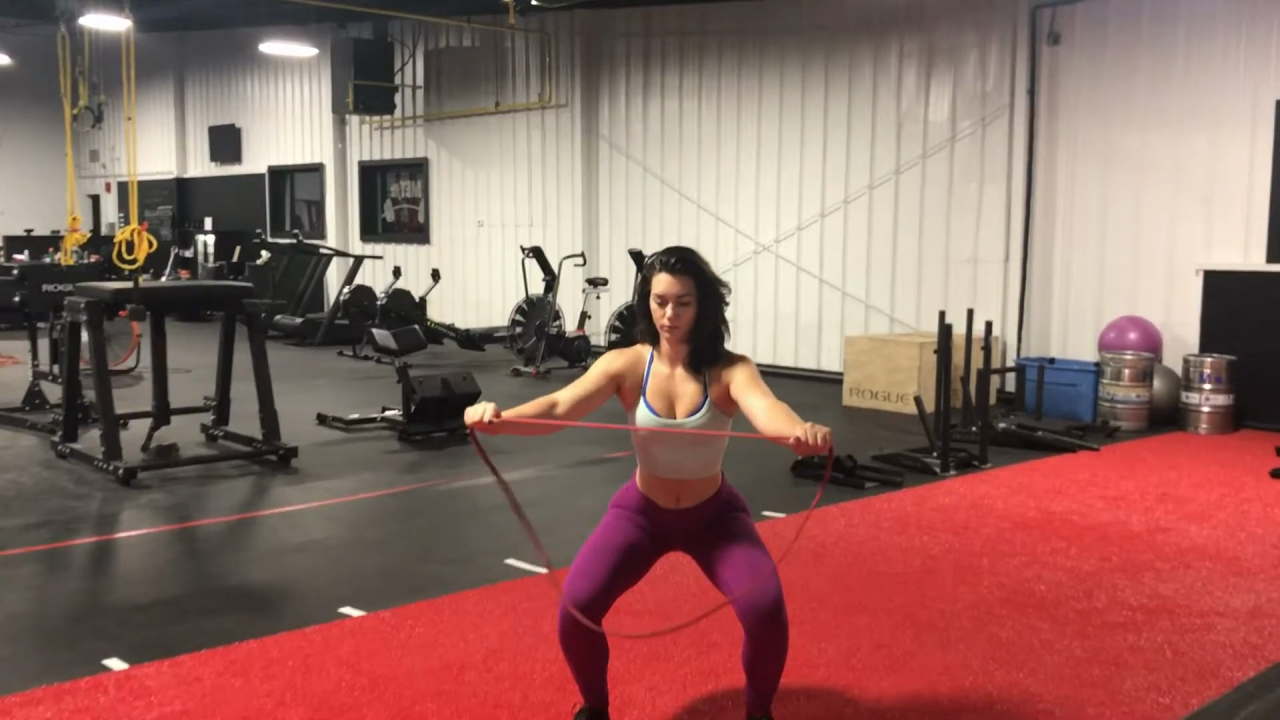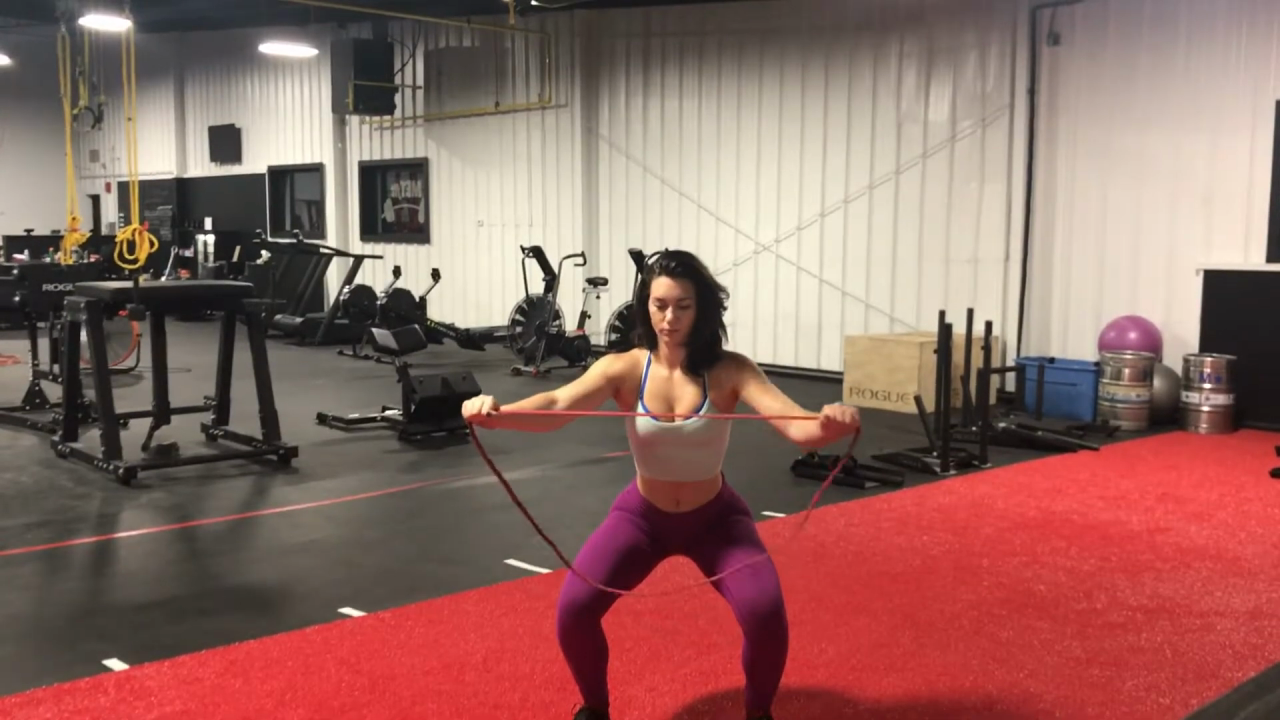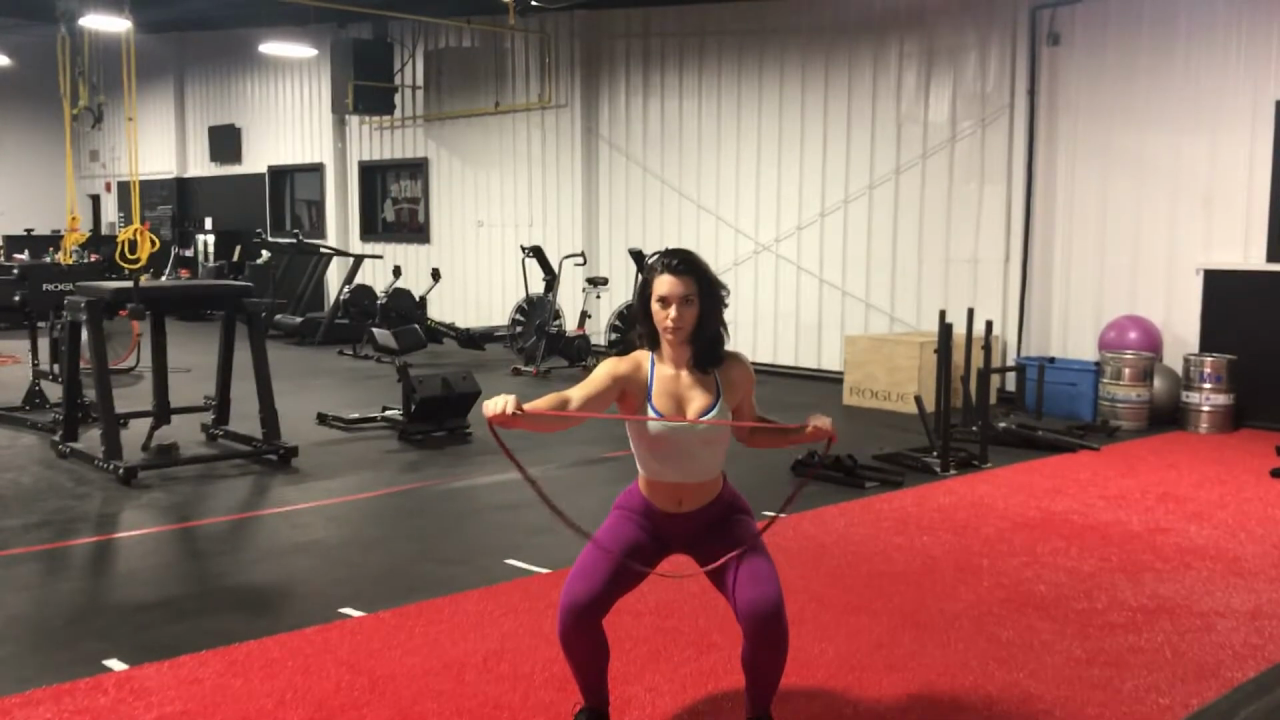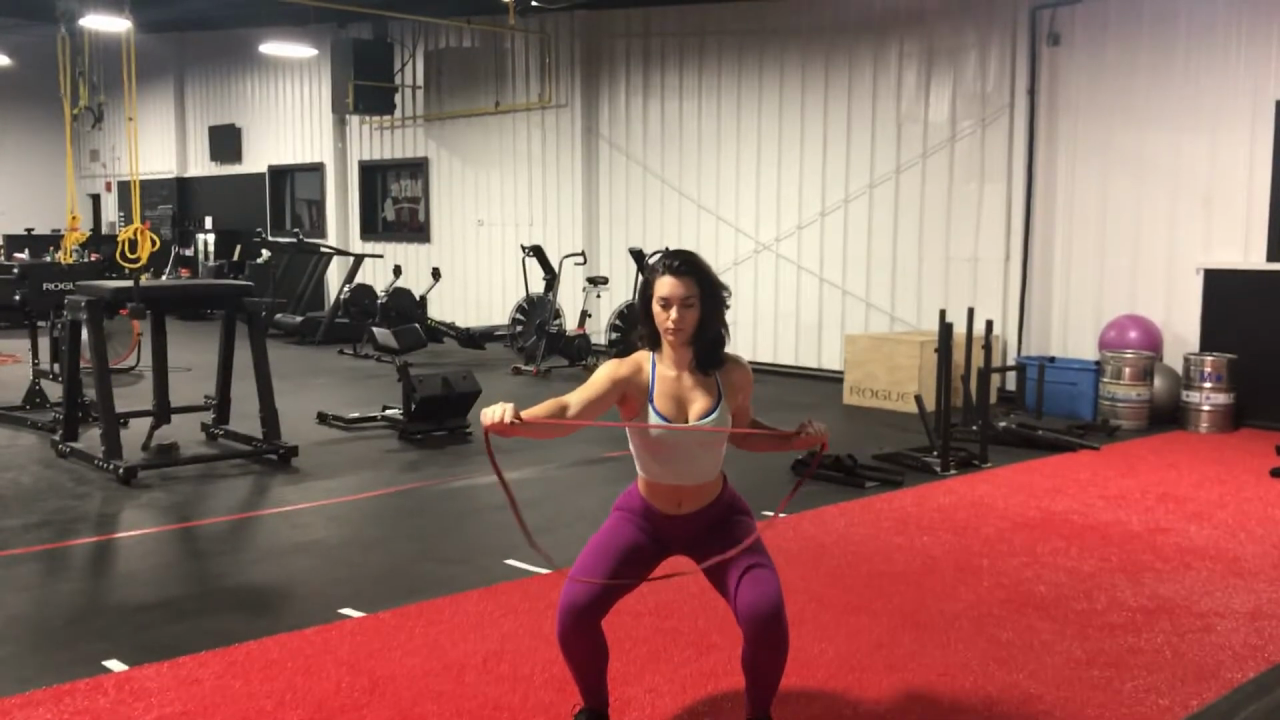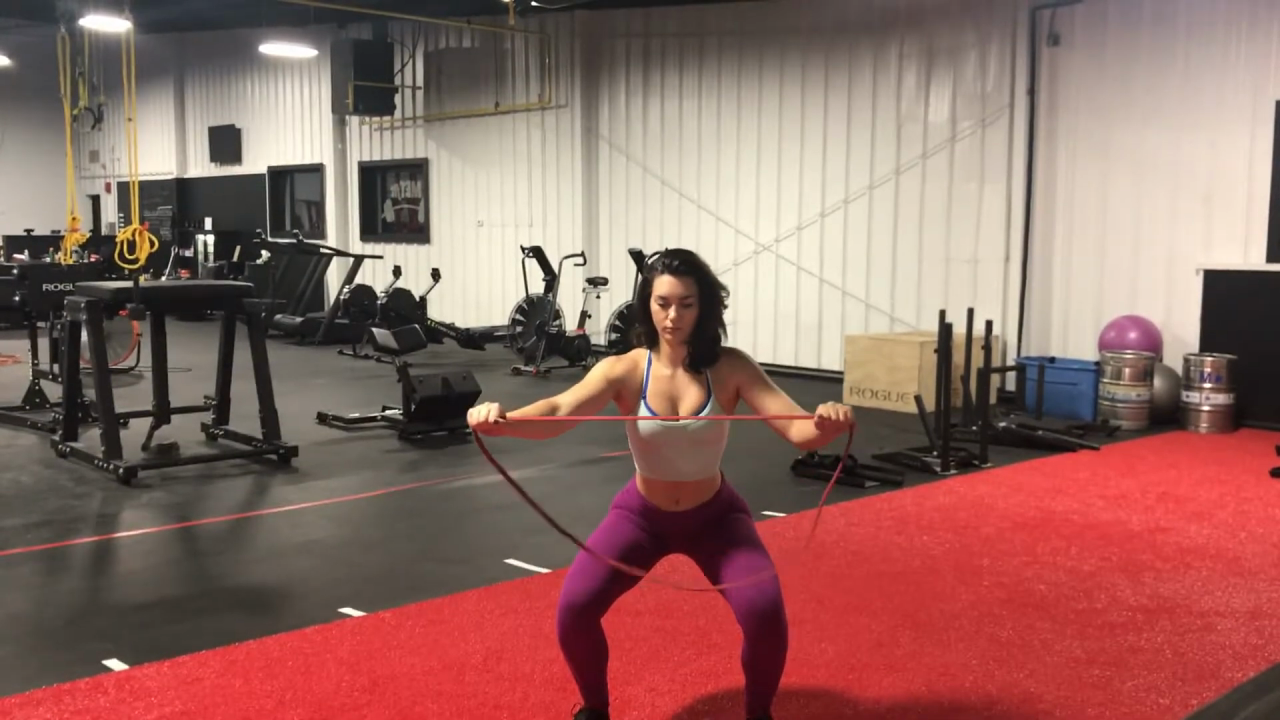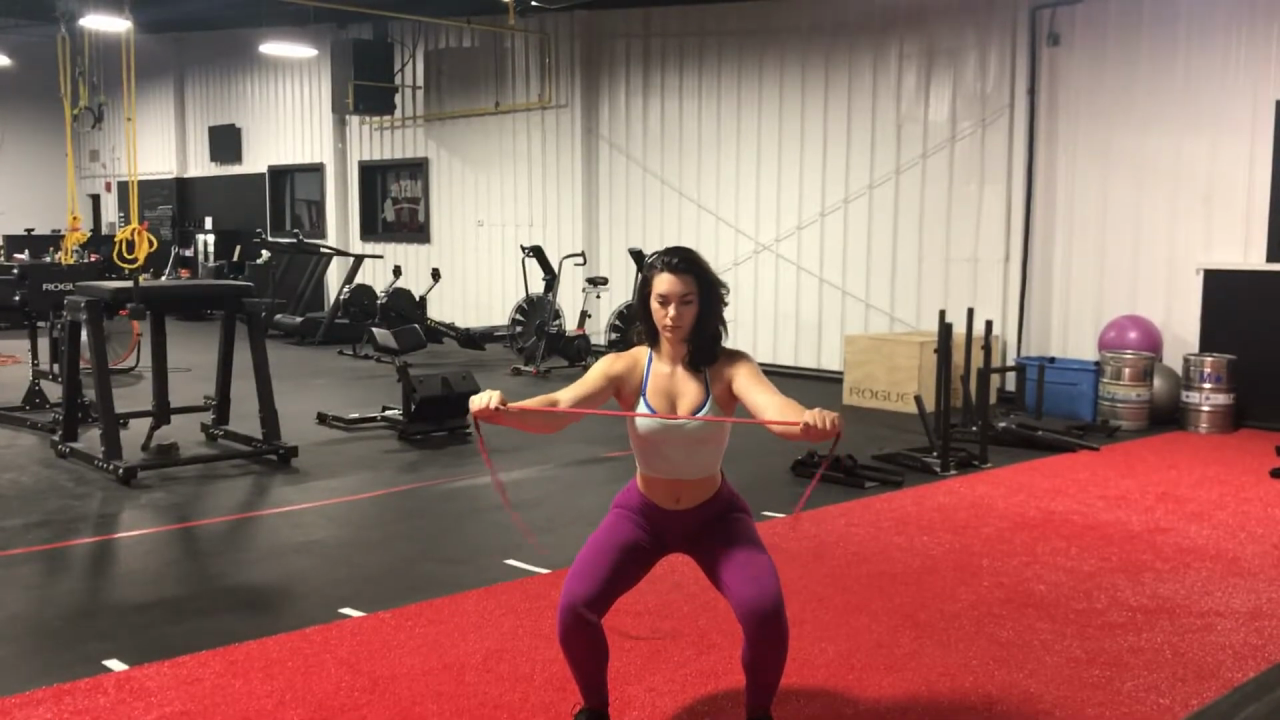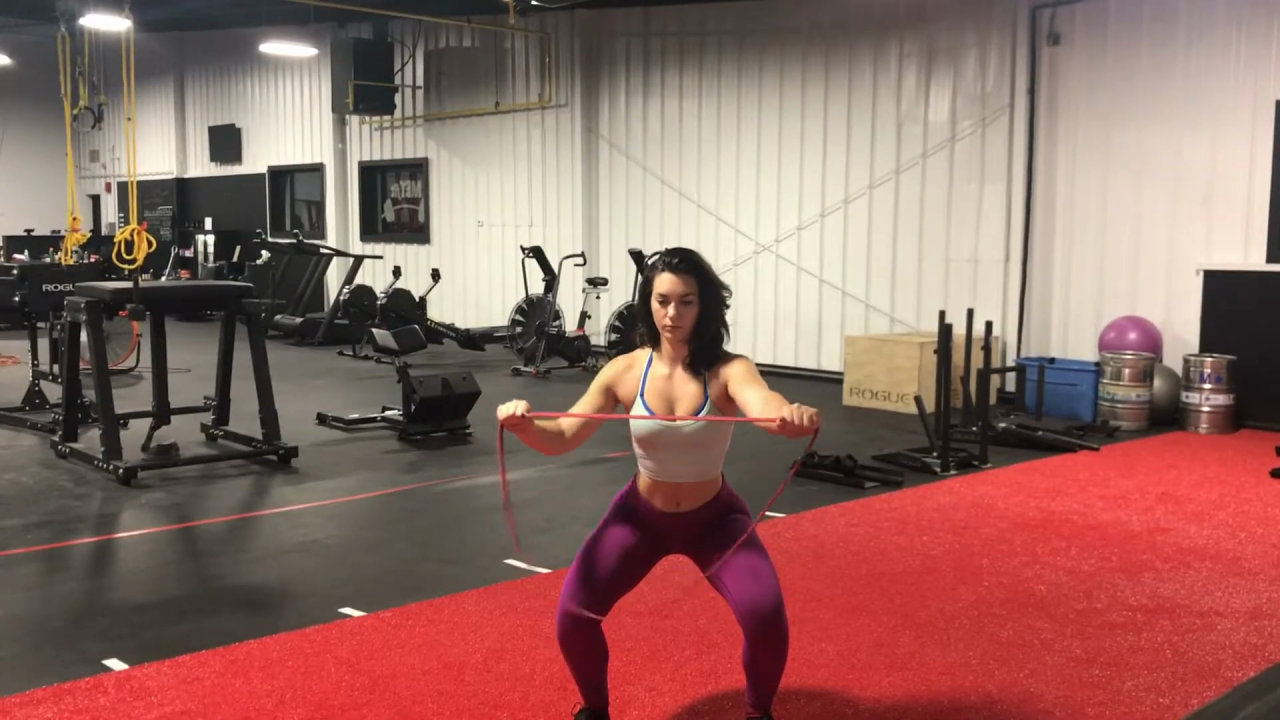
dt=0.4s
person 1, frame 1
left shoulder: (731, 370)
right shoulder: (625, 364)
left elbow: (767, 409)
right elbow: (560, 406)
left wrist: (804, 431)
right wrist: (500, 417)
left hip: (713, 515)
right hip: (641, 510)
left knee: (766, 611)
right knee: (575, 608)
person 1, frame 2
left shoulder: (730, 371)
right shoulder: (622, 369)
left elbow: (796, 425)
right elbow: (557, 406)
left wrist: (832, 422)
right wrist: (496, 414)
left hip: (715, 517)
right hip: (642, 514)
left knee: (766, 613)
right knee: (574, 608)
person 1, frame 3
left shoulder: (734, 371)
right shoulder: (627, 371)
right elbow: (570, 404)
left wrist: (803, 432)
right wrist: (517, 411)
left hip: (717, 516)
right hip: (643, 514)
left knee: (766, 615)
right knee: (575, 610)
person 1, frame 4
left shoulder: (732, 373)
right shoulder: (626, 372)
right elbow: (568, 410)
left wrist: (797, 438)
right wrist: (515, 420)
left hip: (717, 518)
right hip: (643, 516)
left knee: (766, 615)
right knee: (575, 610)
person 1, frame 5
left shoulder: (732, 368)
right shoulder: (623, 370)
left elbow: (796, 426)
right elbow: (561, 409)
left wrist: (826, 421)
right wrist: (503, 419)
left hip: (714, 515)
right hip: (641, 513)
left knee: (765, 613)
right knee: (573, 609)
person 1, frame 6
left shoulder: (730, 367)
right shoulder: (624, 367)
left elbow: (776, 409)
right elbow: (556, 410)
left wrist: (812, 421)
right wrist: (503, 410)
left hip: (715, 515)
right hip: (642, 512)
left knee: (766, 613)
right knee: (575, 608)
person 1, frame 7
left shoulder: (729, 370)
right shoulder: (623, 371)
left elbow: (765, 405)
right elbow: (564, 437)
left wrist: (793, 416)
right wrist: (526, 426)
left hip: (713, 517)
right hip: (640, 514)
left knee: (765, 614)
right knee: (573, 612)
